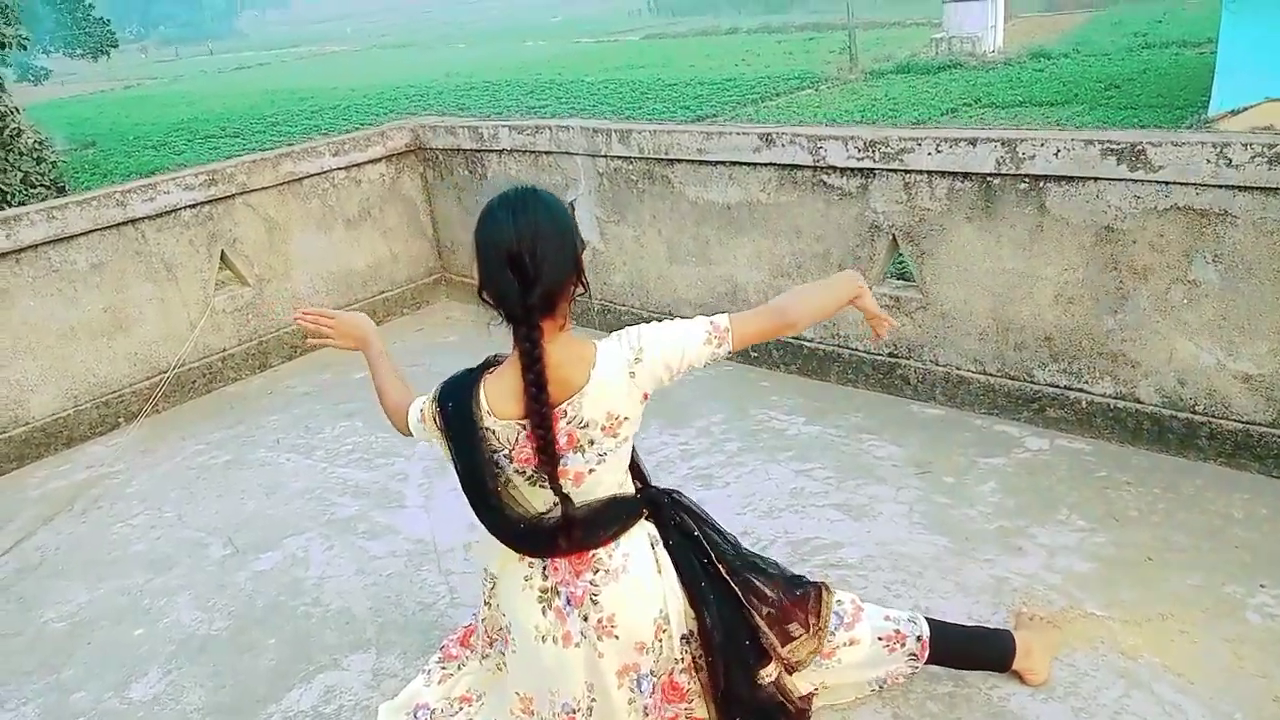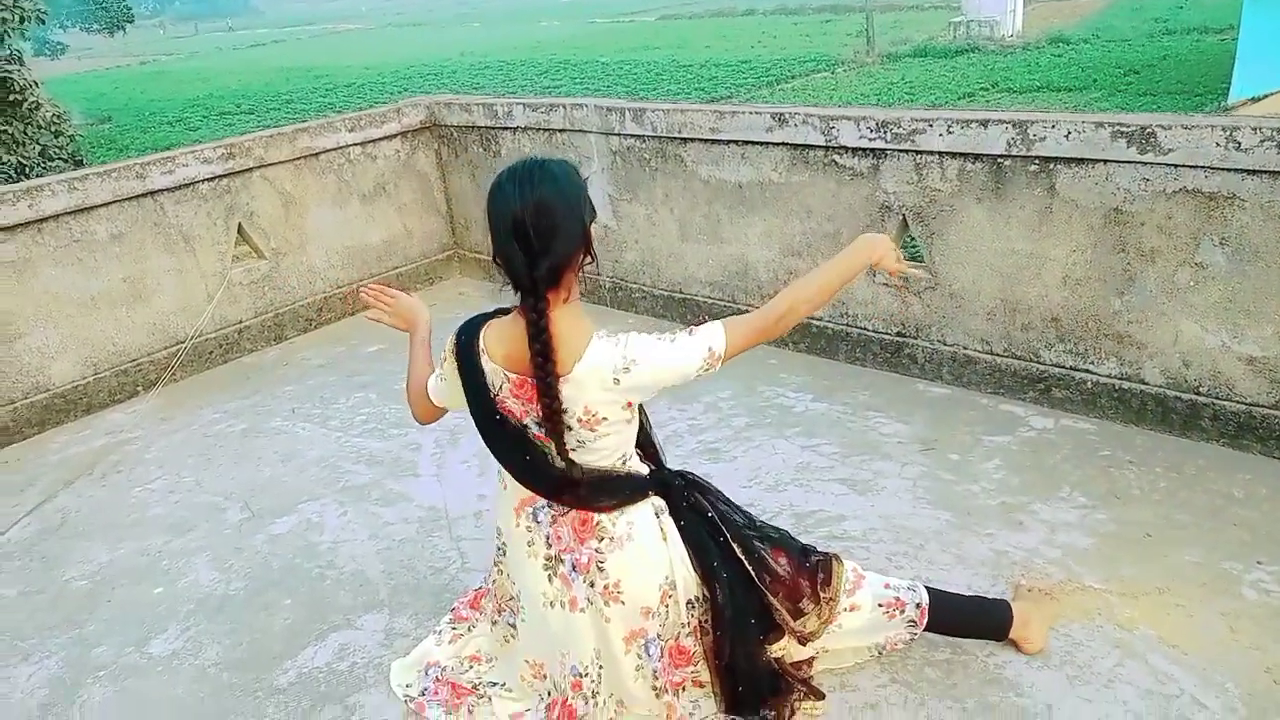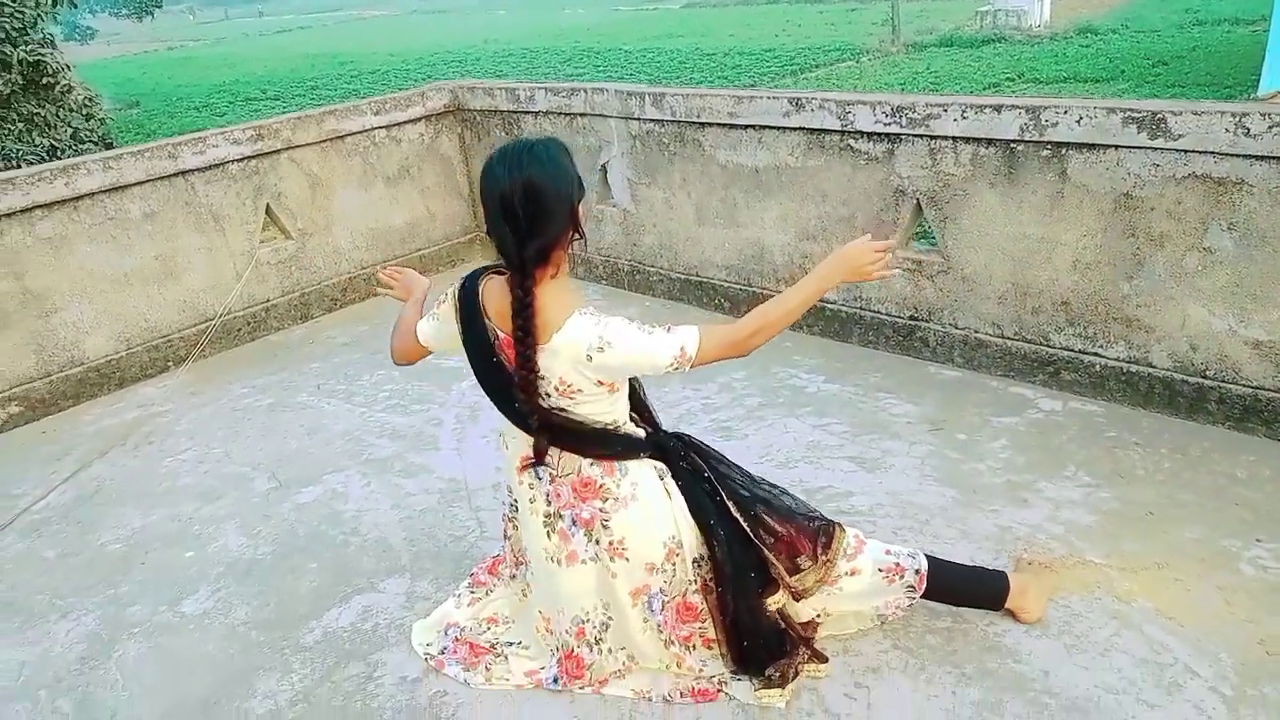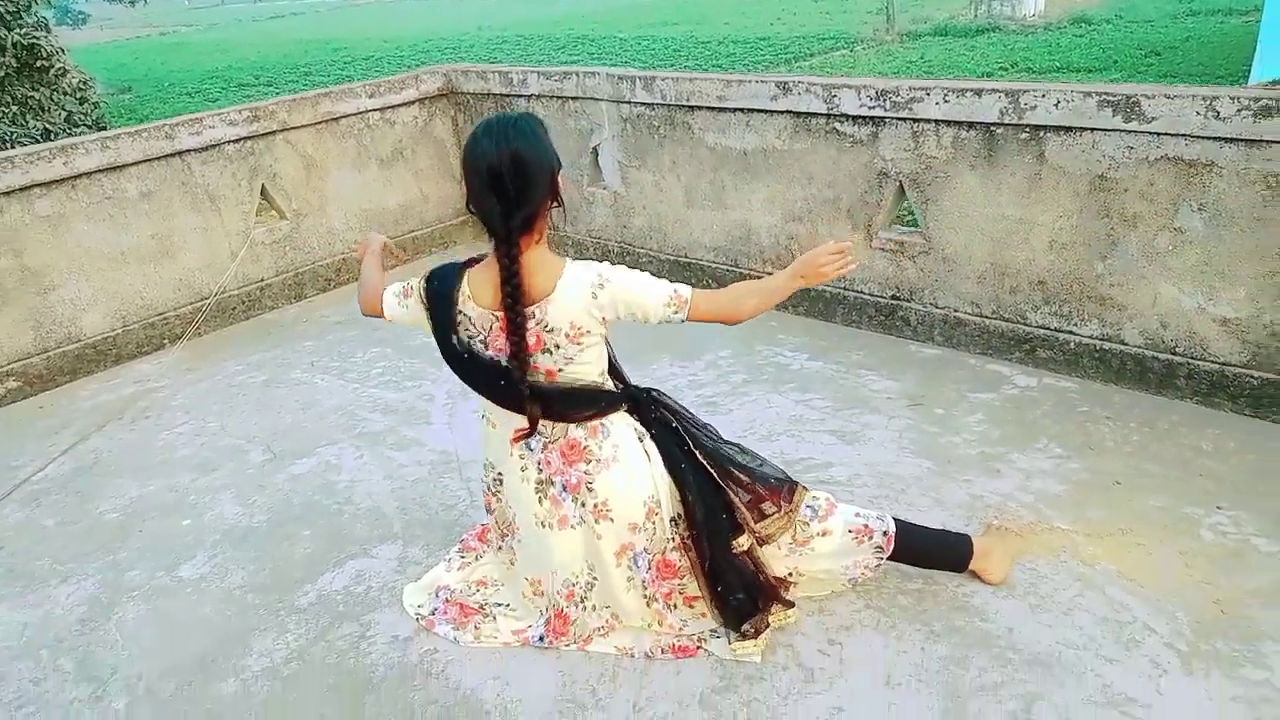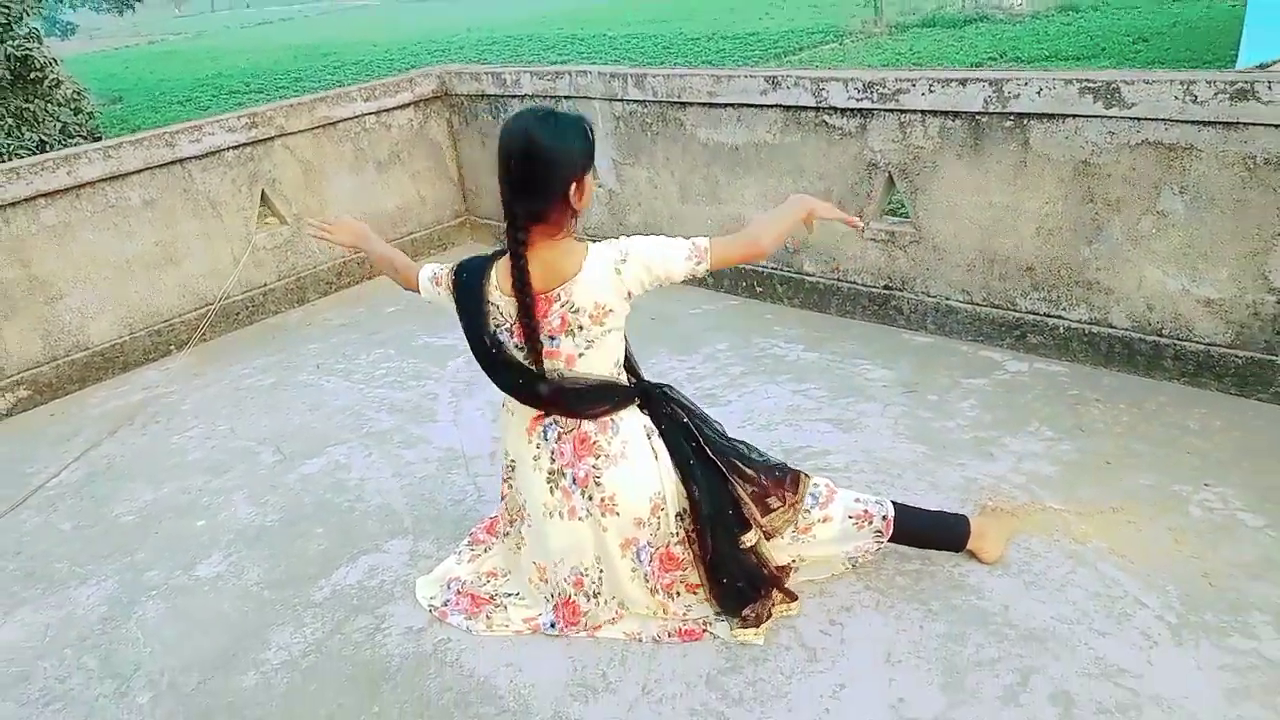
dt=0.3s
person 1, frame 1
left shoulder: (465, 402)
right shoulder: (624, 363)
left elbow: (404, 414)
right elbow: (776, 317)
left wrist: (370, 342)
right wrist: (852, 284)
left hip: (533, 606)
right hip: (626, 587)
right knee: (799, 617)
person 1, frame 2
left shoulder: (476, 345)
right shoulder: (617, 361)
left elbow: (423, 407)
right elbow: (766, 323)
left wrist: (417, 325)
right wrist: (865, 250)
left hip: (541, 566)
right hip: (630, 560)
right knee: (793, 586)
right ankle: (1007, 619)
person 1, frame 3
left shoulder: (473, 300)
right shoulder: (595, 340)
left elbow: (403, 348)
right elbow: (738, 338)
left wrist: (415, 294)
right wrist: (836, 269)
left hip: (550, 527)
right hip: (632, 515)
right knee: (792, 547)
right ankle: (1006, 589)
person 1, frame 4
left shoulder: (451, 291)
right shoulder: (591, 286)
left elbow: (371, 301)
right elbow: (733, 306)
left wrist: (372, 252)
right wrist: (800, 271)
left hip: (529, 489)
right hip: (612, 473)
right knee: (770, 512)
right ankle: (969, 552)
person 1, frame 5
left shoulder: (480, 282)
right shoulder: (617, 264)
left elbow: (410, 273)
right elbow: (743, 248)
left wrist: (360, 238)
right wrist: (800, 205)
left hip: (546, 480)
right hip: (624, 467)
right knee: (783, 499)
right ankle: (964, 533)
